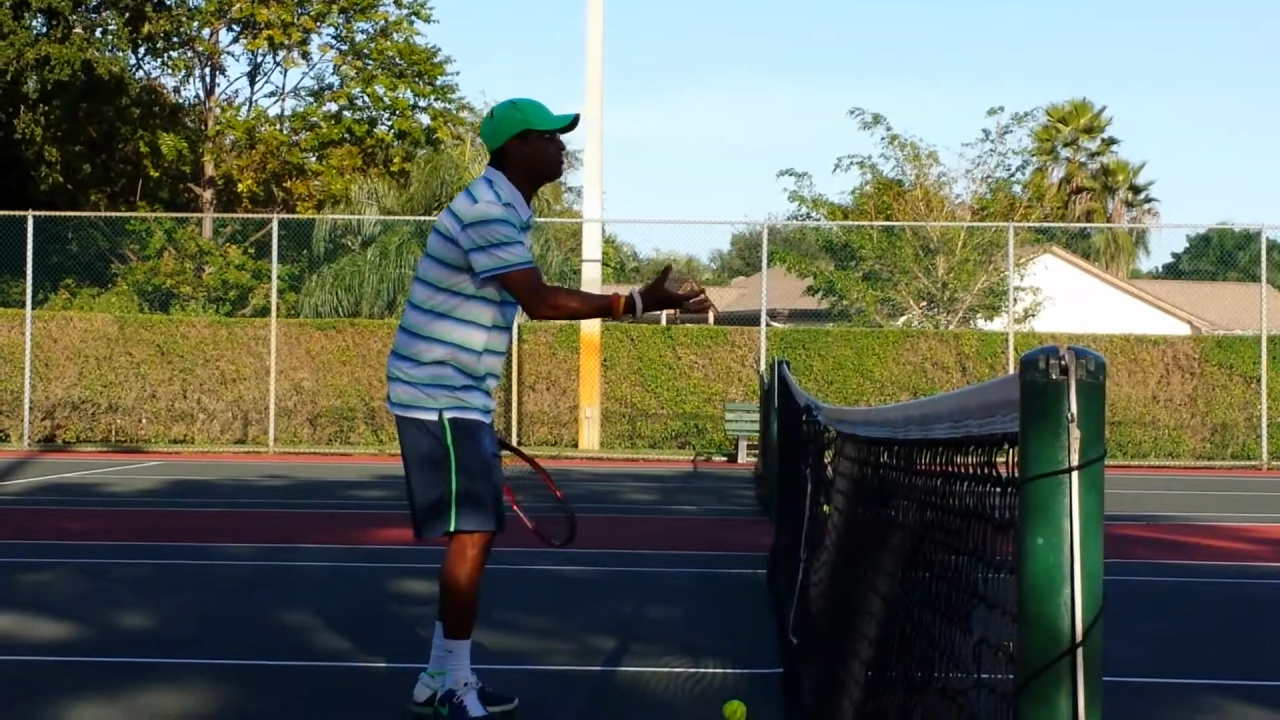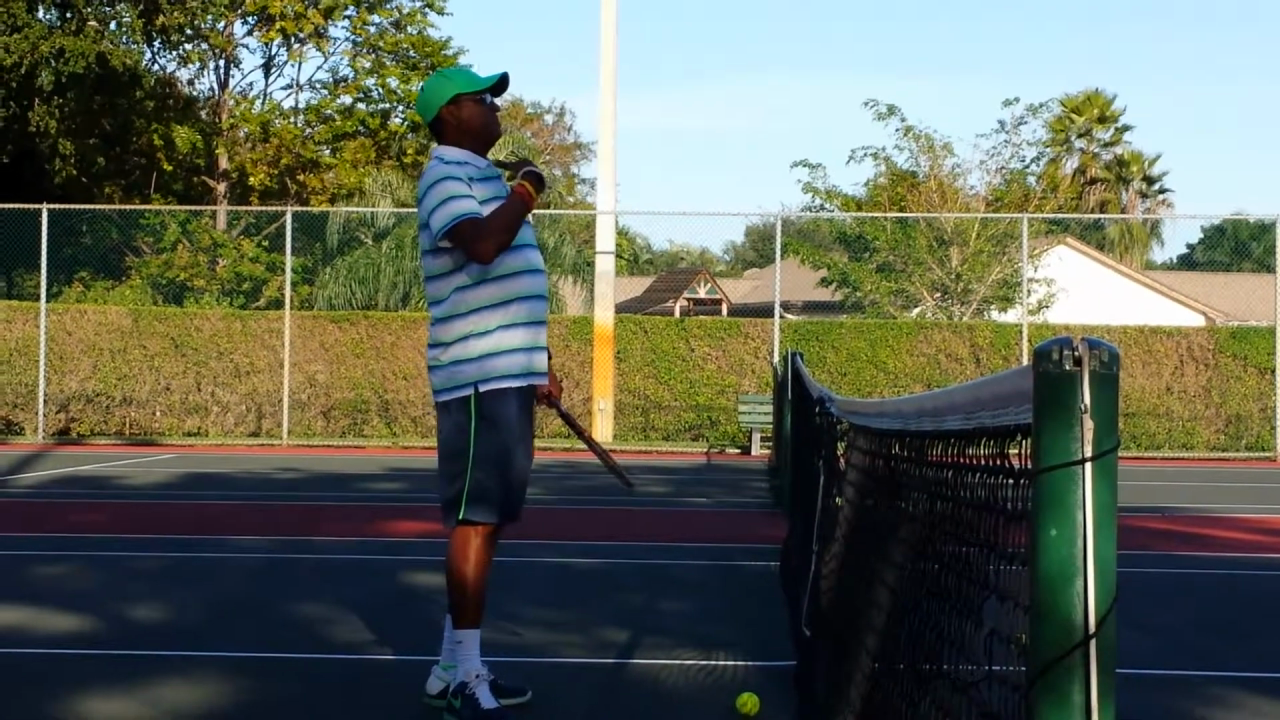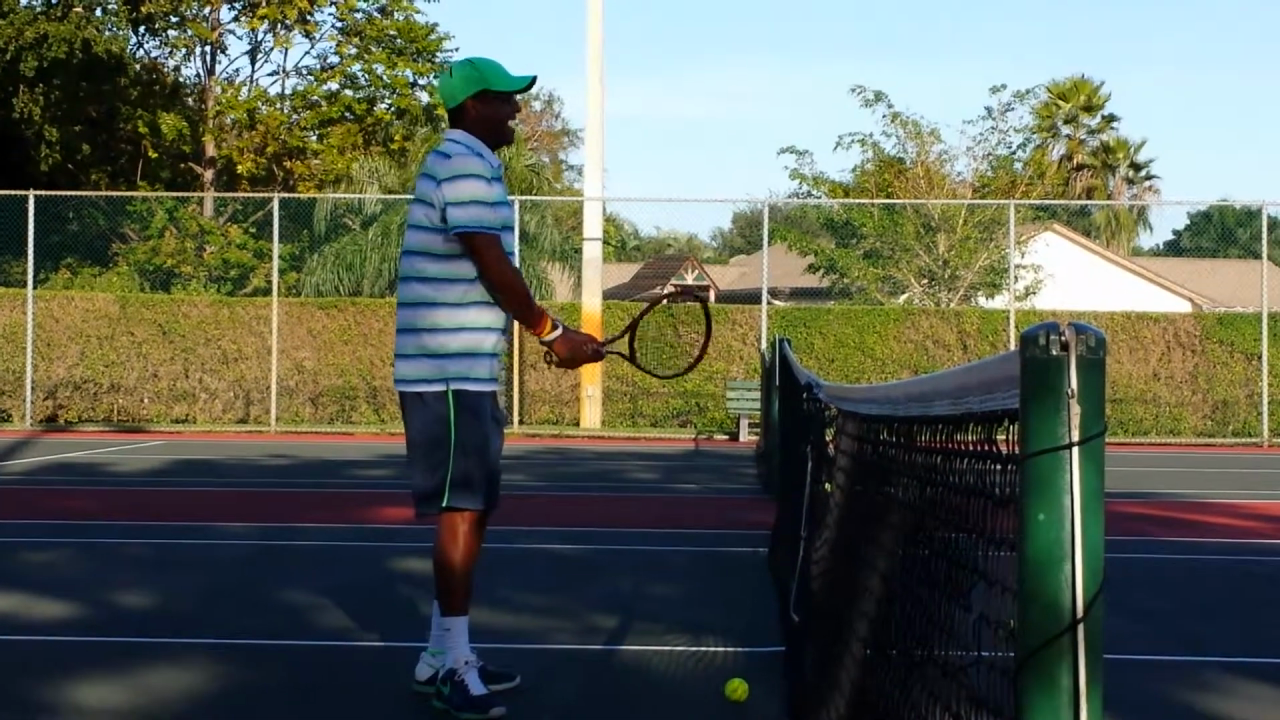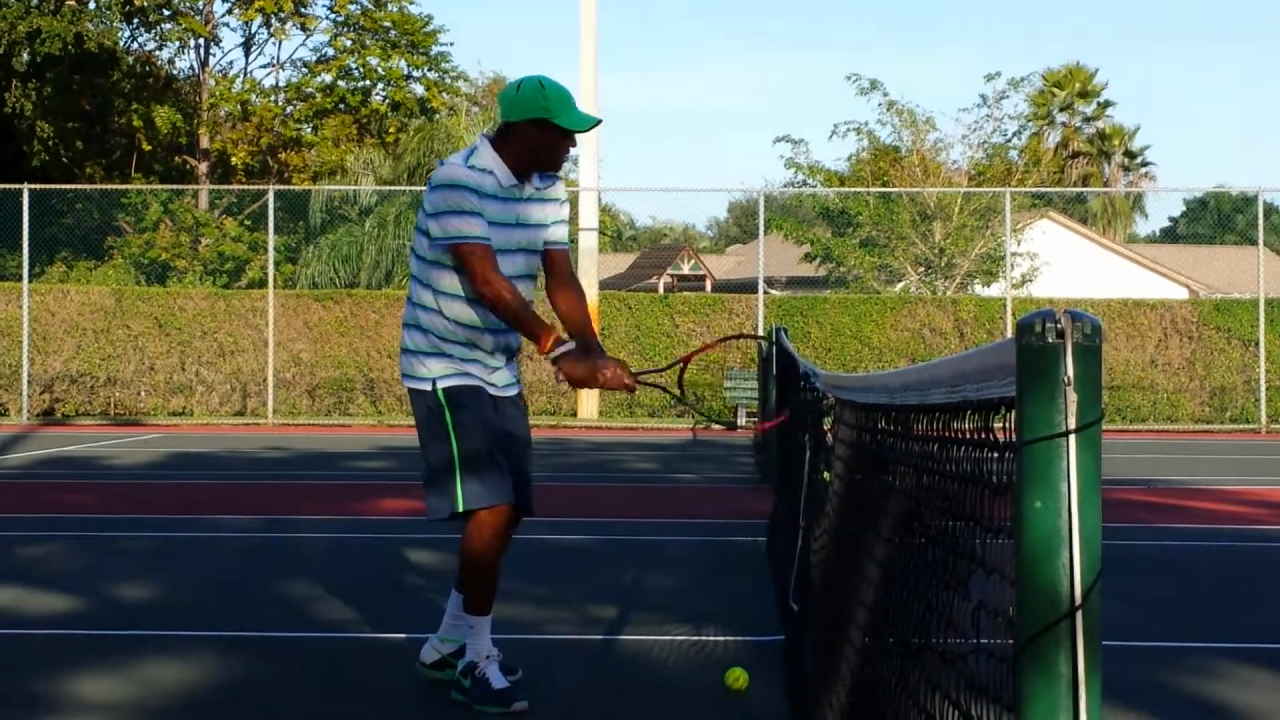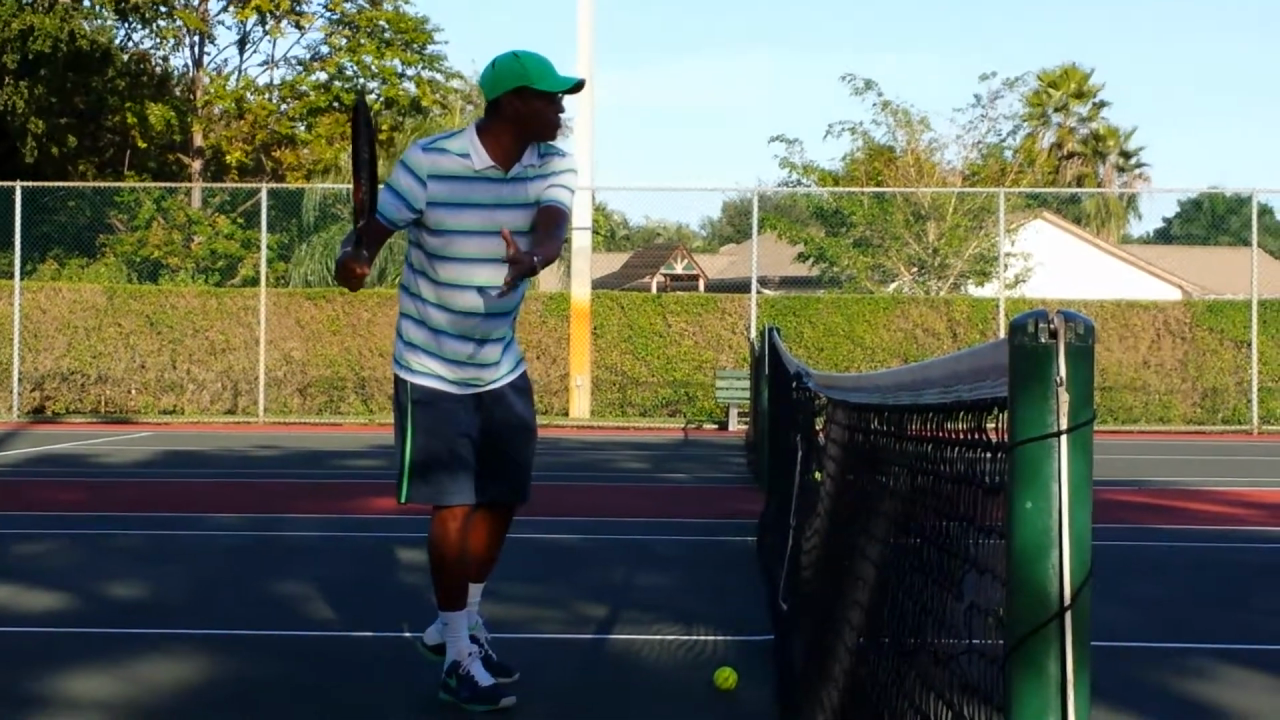
dt=1s
person 1, frame 1
left shoulder: (506, 208)
right shoulder: (485, 207)
right elbow: (537, 300)
right wrist: (637, 303)
left hip: (459, 396)
right hip: (440, 398)
left knee: (475, 532)
right knee: (472, 532)
person 1, frame 2
left shoulder: (485, 175)
right shoulder: (446, 175)
right elbow: (482, 246)
left wrist: (539, 364)
right wrist: (529, 188)
left hip: (507, 375)
right hip: (478, 378)
left knee: (487, 519)
right knee: (476, 519)
left ankle: (457, 666)
person 1, frame 3
left shoulder: (470, 165)
right shoulder: (461, 163)
left elbow: (491, 279)
right elbow: (495, 271)
left wrist: (551, 329)
right wrist: (552, 334)
left hip: (463, 370)
right hip: (447, 372)
left knee: (470, 509)
right knee: (463, 509)
left ankle: (443, 655)
right ankle: (453, 666)
person 1, frame 4
left shoulder: (545, 190)
right shoulder: (459, 177)
left elbow: (559, 277)
right elbow: (481, 280)
left wrist: (594, 349)
right wrist: (559, 350)
left hip: (497, 374)
right hip: (446, 369)
left knee: (508, 509)
right knee: (491, 508)
left ankle: (449, 642)
right ankle: (475, 660)
person 1, frame 5
left shoulder: (555, 167)
right shoulder: (428, 160)
left elbow: (552, 234)
right elbow: (373, 230)
left wrist: (530, 258)
right wrist: (353, 256)
left hip: (502, 369)
right hip: (432, 369)
left knee: (500, 501)
right knee: (454, 508)
left ankle: (460, 625)
right ankle: (458, 658)
